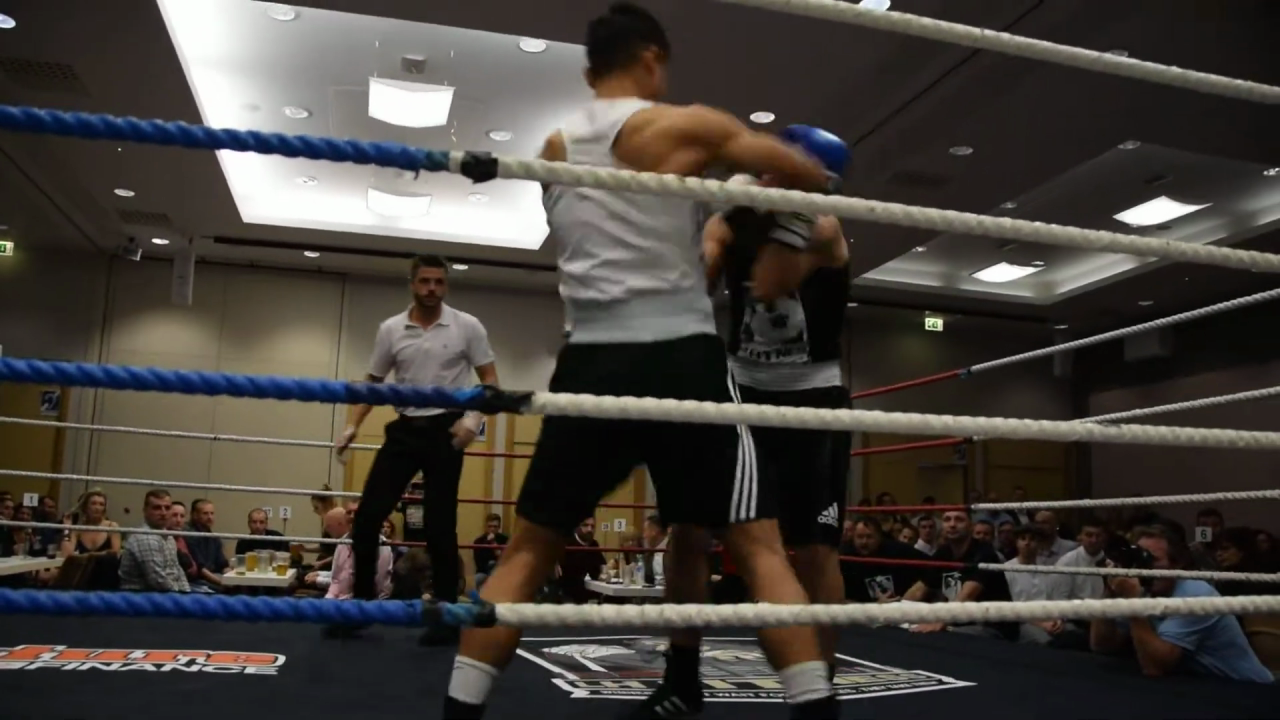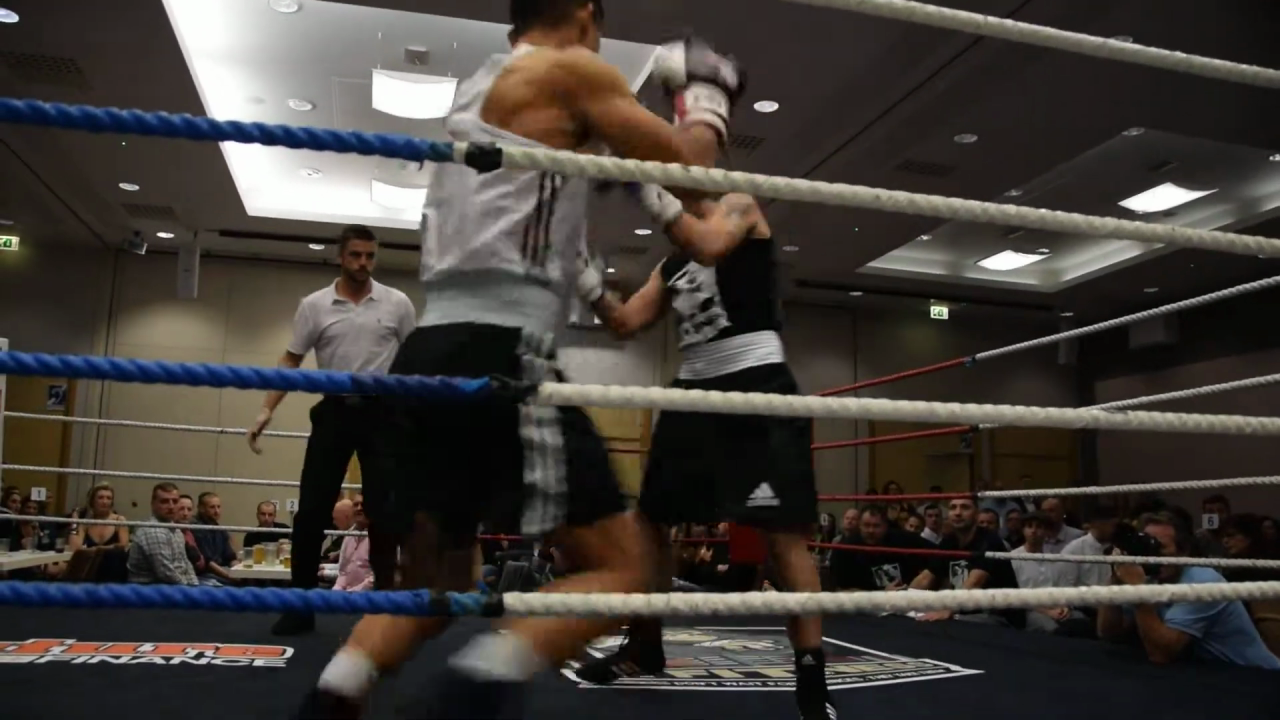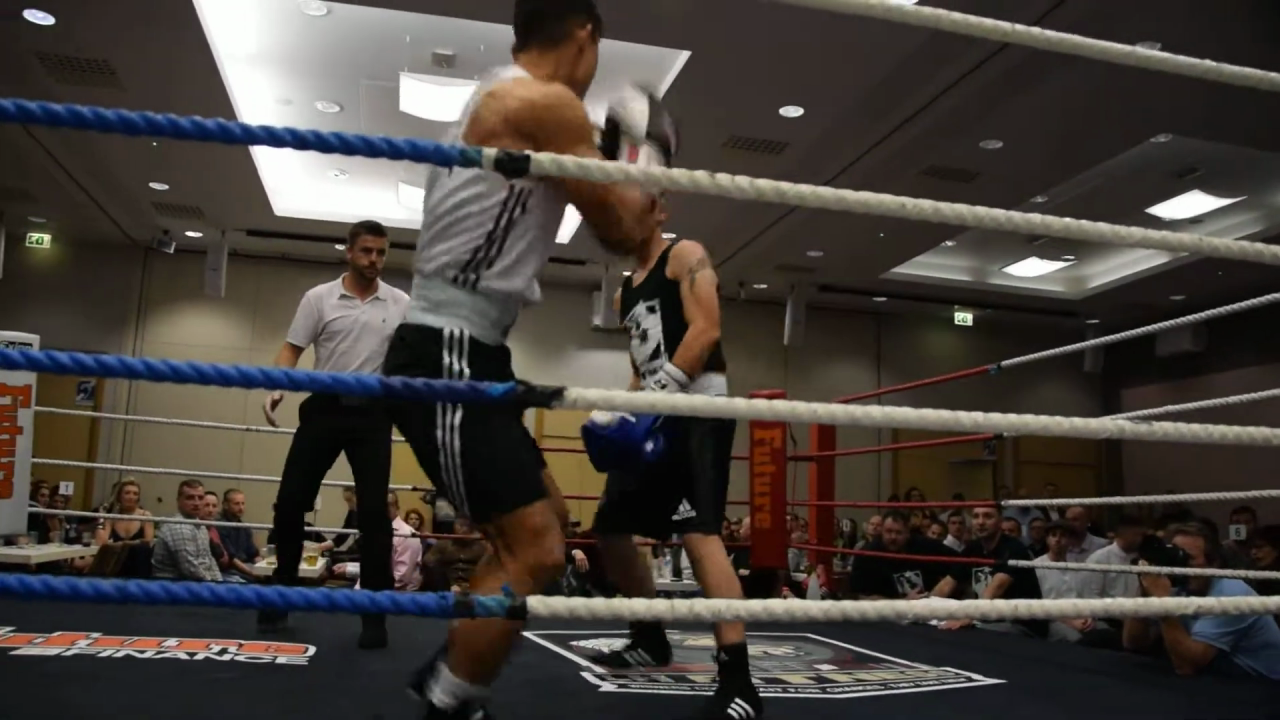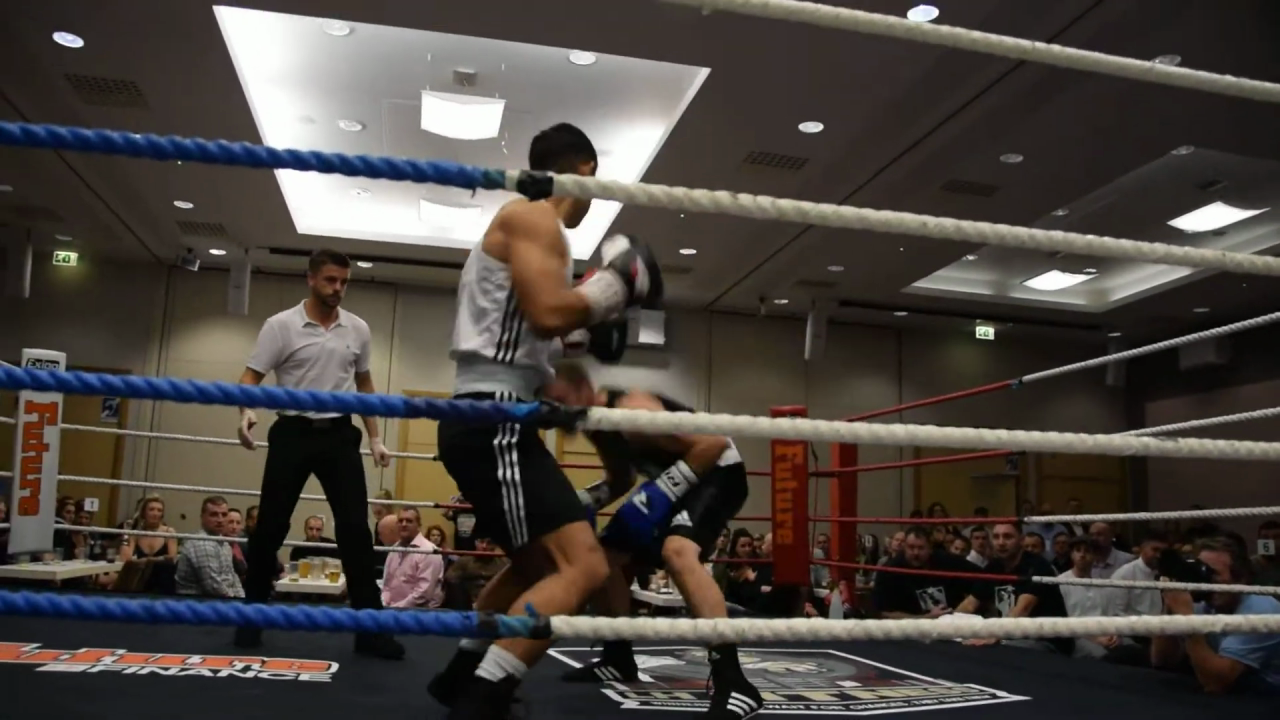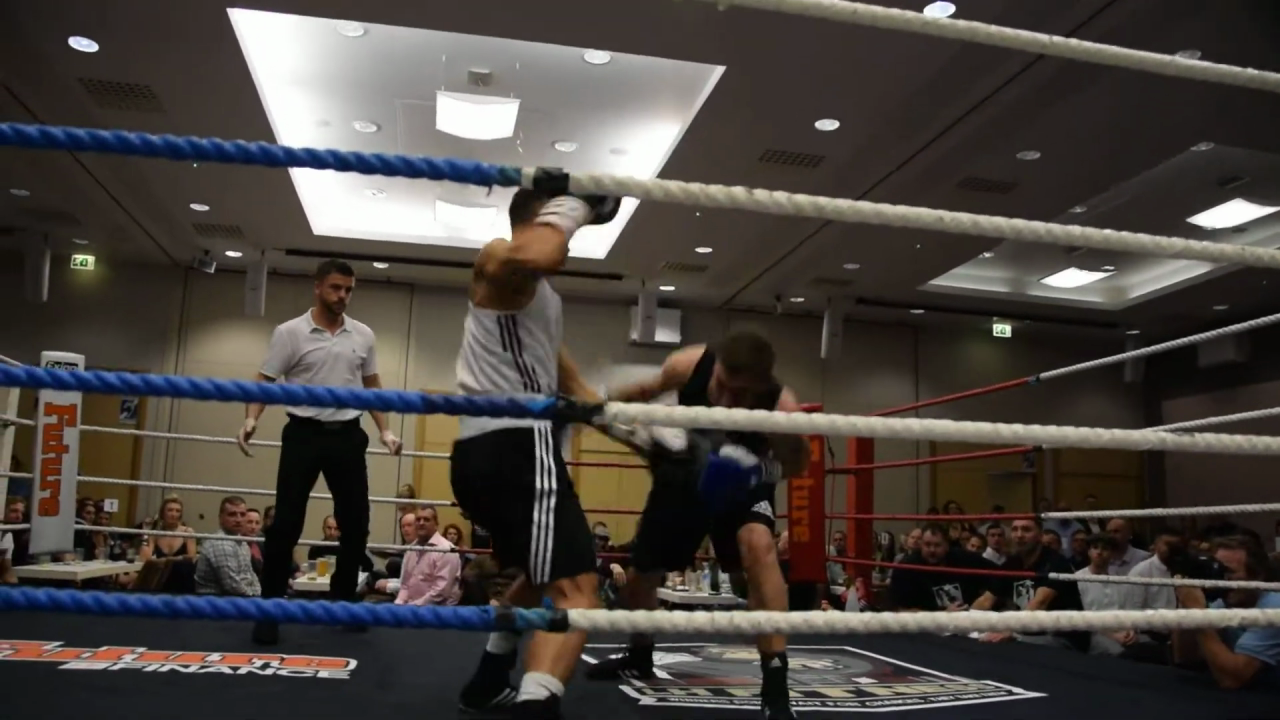
dt=0.4s
person 1, frame 1
left shoulder: (557, 147)
right shoulder: (682, 126)
right elbow: (811, 183)
left hip: (590, 369)
right hip: (680, 366)
left knee: (527, 555)
right knee: (761, 550)
person 1, frame 2
left shoulder: (479, 94)
right shoulder: (569, 71)
right elbow: (690, 161)
right wrist: (706, 90)
left hip: (433, 362)
right hip: (504, 358)
left knee: (433, 581)
right knee: (619, 566)
person 1, frame 3
left shoulder: (497, 103)
right shoulder: (545, 105)
right elbow: (624, 230)
left wrist: (594, 160)
right wrist: (643, 161)
left hip: (461, 356)
right hip: (448, 360)
left knee: (540, 533)
right knee: (532, 554)
person 1, frame 4
left shoulder: (531, 227)
right shoulder: (530, 217)
right elbow: (549, 314)
left wrist: (607, 286)
right wrist: (617, 280)
left hip: (496, 423)
right hip: (492, 421)
left knee: (534, 561)
right knee: (582, 566)
person 1, frame 5
left shoulder: (533, 290)
right shoulder: (499, 262)
left elbow: (572, 389)
right elbow: (529, 255)
right wrist: (572, 208)
left hip: (481, 455)
right hip: (520, 450)
left knee: (544, 574)
right knee: (576, 597)
person 2, frame 1
left shoulder: (817, 221)
right shoulder: (727, 223)
left elbow: (787, 280)
left hip: (811, 398)
right hip: (745, 395)
left knee: (812, 546)
person 2, frame 2
left shoulder: (738, 208)
right shoulder: (668, 263)
left elbow: (707, 243)
right elbow: (627, 323)
left wrist: (652, 193)
right wrist: (584, 283)
left hip: (753, 380)
right hip: (692, 390)
left knee: (781, 530)
right knee: (651, 519)
right ankle: (643, 649)
person 2, frame 3
left shoulder: (686, 256)
right shoulder: (626, 290)
left elbow: (706, 330)
left wrist: (659, 395)
right wrist: (615, 414)
left hip: (697, 408)
right hip: (654, 417)
left knee: (698, 533)
right knee: (613, 530)
right ankle: (649, 640)
person 2, frame 4
left shoulder: (631, 412)
right shoulder: (593, 424)
left elbow: (713, 442)
right elbow: (617, 473)
left wrist: (667, 487)
right wrist: (589, 499)
left hip: (715, 473)
left knee: (677, 552)
right knee: (609, 557)
left ankle: (733, 685)
right ankle: (618, 659)
person 2, frame 5
left shoulder: (780, 408)
right shoulder: (688, 366)
left elbow: (797, 463)
right elbow: (641, 393)
right hip: (684, 471)
left knee: (756, 545)
right knee: (644, 570)
left ankle: (776, 688)
right ankle: (639, 655)
person 3, frame 1
left shoulder: (468, 326)
right shoulder: (390, 329)
left elbow: (491, 379)
right elbow: (372, 381)
left wrist: (474, 416)
right wrist: (353, 426)
left hip: (447, 432)
right hip: (405, 429)
left knee: (437, 527)
right knee: (368, 515)
right ankle: (360, 606)
person 3, frame 2
left shoulder: (397, 303)
right shoulder: (314, 305)
right elbow: (291, 360)
right wrist: (268, 409)
left hip: (379, 411)
right hip: (333, 411)
left knee: (380, 507)
right knee: (311, 511)
right ankle: (301, 605)
person 3, frame 3
left shoulder: (400, 303)
right shoulder: (318, 298)
right elbow: (291, 349)
right wrist: (276, 386)
left hip: (371, 413)
right hip: (324, 409)
left knee: (373, 513)
right knee: (290, 503)
left ankle: (375, 614)
right ankle: (283, 589)
person 3, frame 4
left shoulder: (358, 329)
right shoulder: (280, 326)
right elbow: (251, 376)
left wrist: (375, 437)
right wrist: (247, 410)
left hip: (339, 435)
right hip: (292, 434)
left knee: (356, 531)
right knee: (269, 528)
left ankle: (371, 627)
person 3, frame 5
left shoulder: (363, 336)
right shoulder: (290, 333)
left elbow: (372, 387)
right elbow: (265, 383)
left wrist: (385, 430)
right wrist: (251, 419)
left hip: (347, 437)
right hip: (304, 435)
left knee: (356, 527)
right knee: (285, 525)
left ankle: (342, 603)
